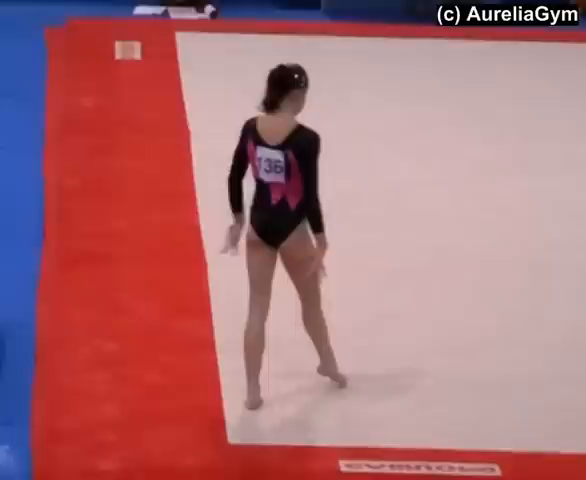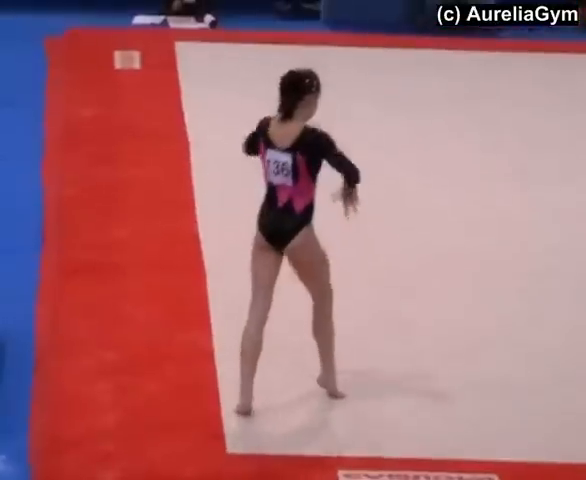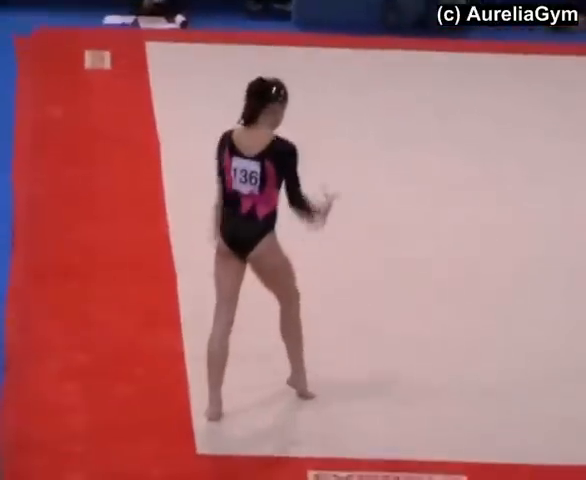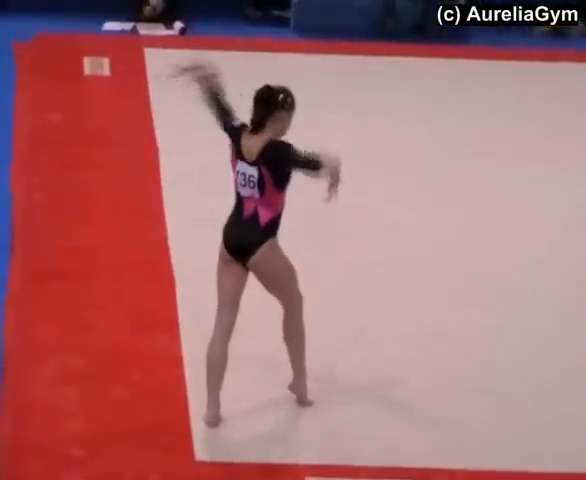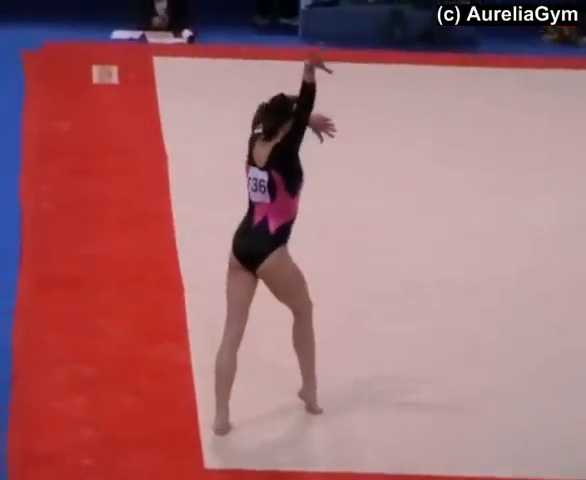
dt=0.4s
person 1, frame 1
left shoulder: (250, 129)
right shoulder: (306, 139)
left elbow: (234, 180)
right elbow: (310, 193)
left wrist: (237, 221)
right wrist: (320, 241)
left hip: (258, 224)
right hip: (290, 227)
left knee: (257, 309)
right knee: (311, 300)
left ankle: (253, 390)
right ankle: (329, 365)
person 1, frame 2
left shoulder: (266, 127)
right shoulder: (315, 139)
left elbow: (249, 148)
right elbow: (351, 172)
right wrist: (349, 190)
left hip: (266, 225)
right hip: (296, 231)
left knee: (258, 311)
right knee: (322, 299)
left ankle: (245, 396)
right ankle: (328, 377)
person 1, frame 3
left shoulder: (227, 140)
right shoulder: (283, 148)
left elbow: (224, 188)
right elbow: (294, 199)
right wrist: (315, 212)
left hip: (228, 234)
right hip: (259, 237)
left knee: (223, 318)
right knee: (290, 302)
left ankle: (214, 402)
right ankle: (299, 379)
person 1, frame 4
left shoulder: (237, 137)
right shoulder: (277, 150)
left elbow: (220, 108)
right elbow: (303, 163)
left wrist: (206, 80)
right wrist: (326, 165)
left hip: (231, 238)
right hip: (259, 244)
left knee: (223, 325)
right knee: (293, 304)
left ankle: (212, 408)
right ankle: (300, 385)
person 1, frame 5
left shoulder: (255, 145)
right shoulder: (285, 152)
left elbow: (265, 113)
right elbow: (301, 113)
left wrist: (307, 118)
right wrist: (309, 74)
left hip: (241, 245)
right hip: (269, 251)
left knee: (232, 332)
right knee: (303, 311)
left ankle: (221, 416)
right ankle: (309, 391)
